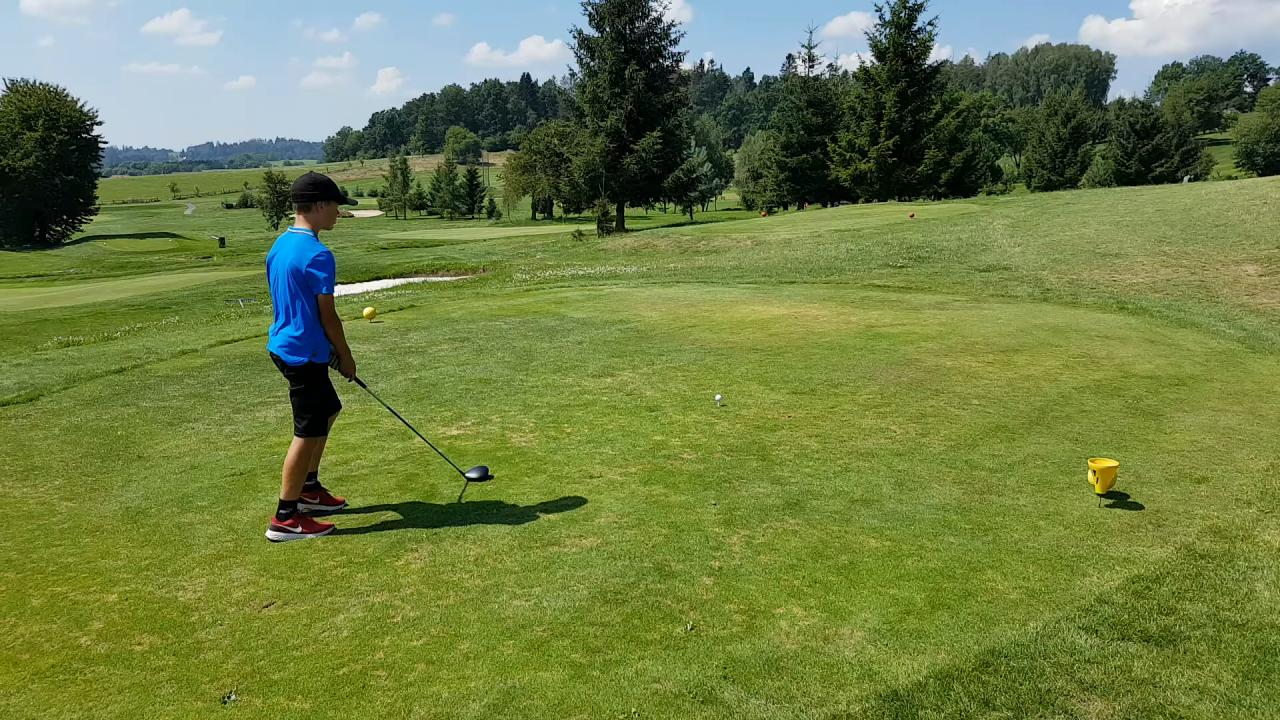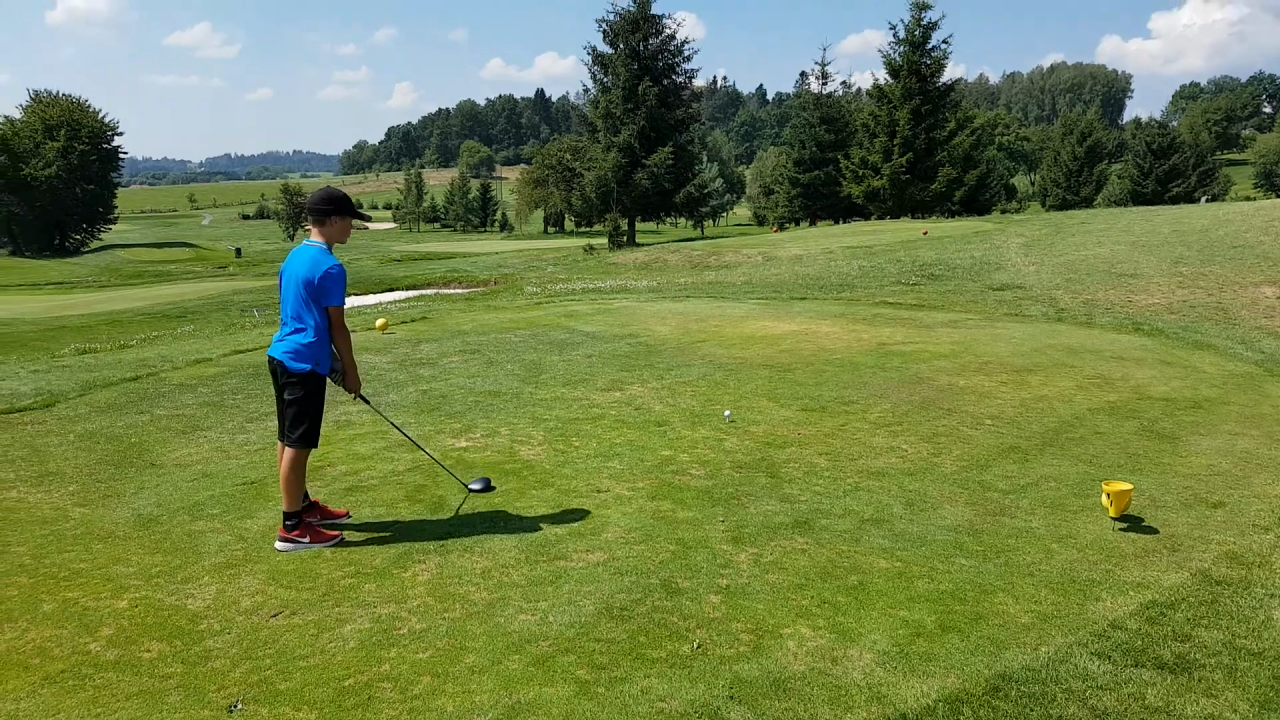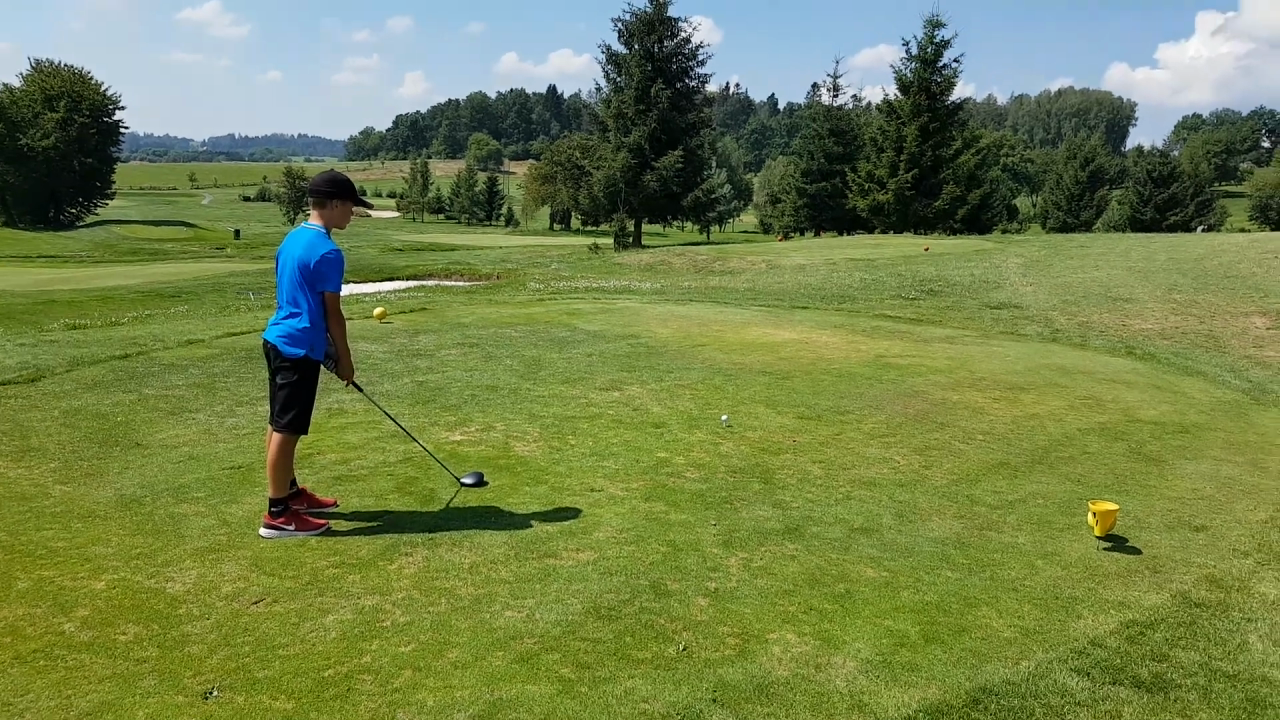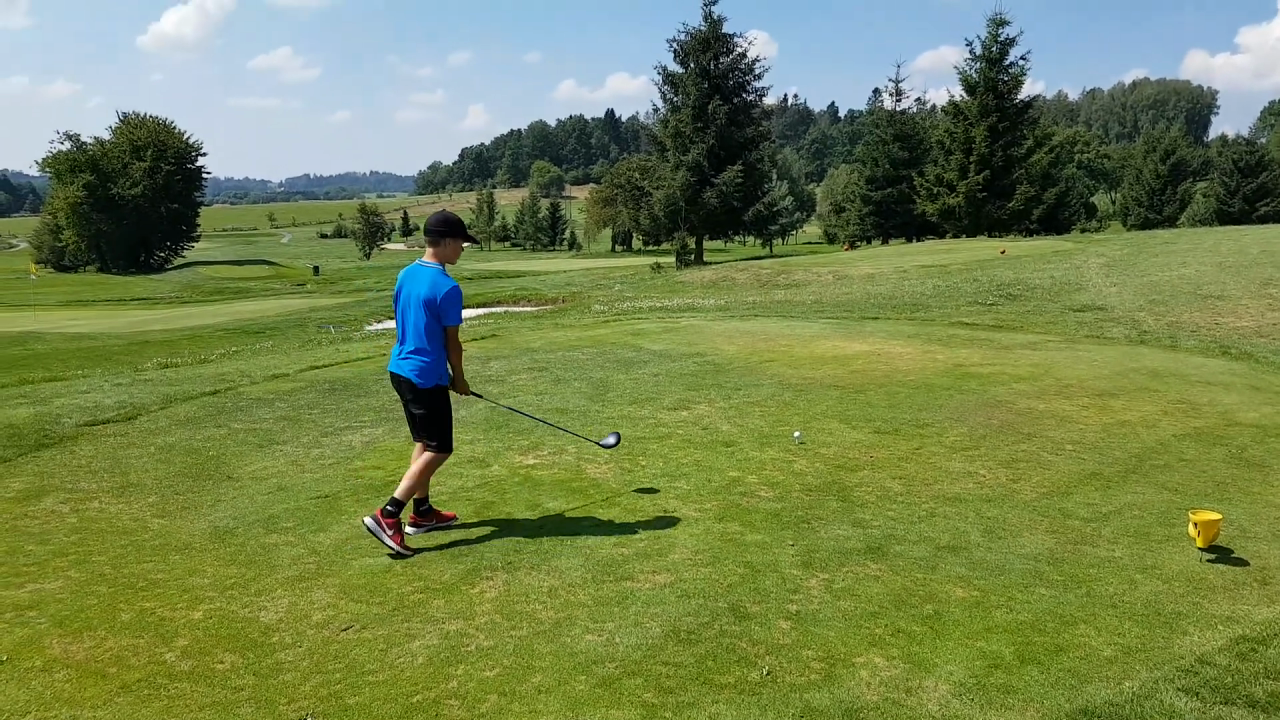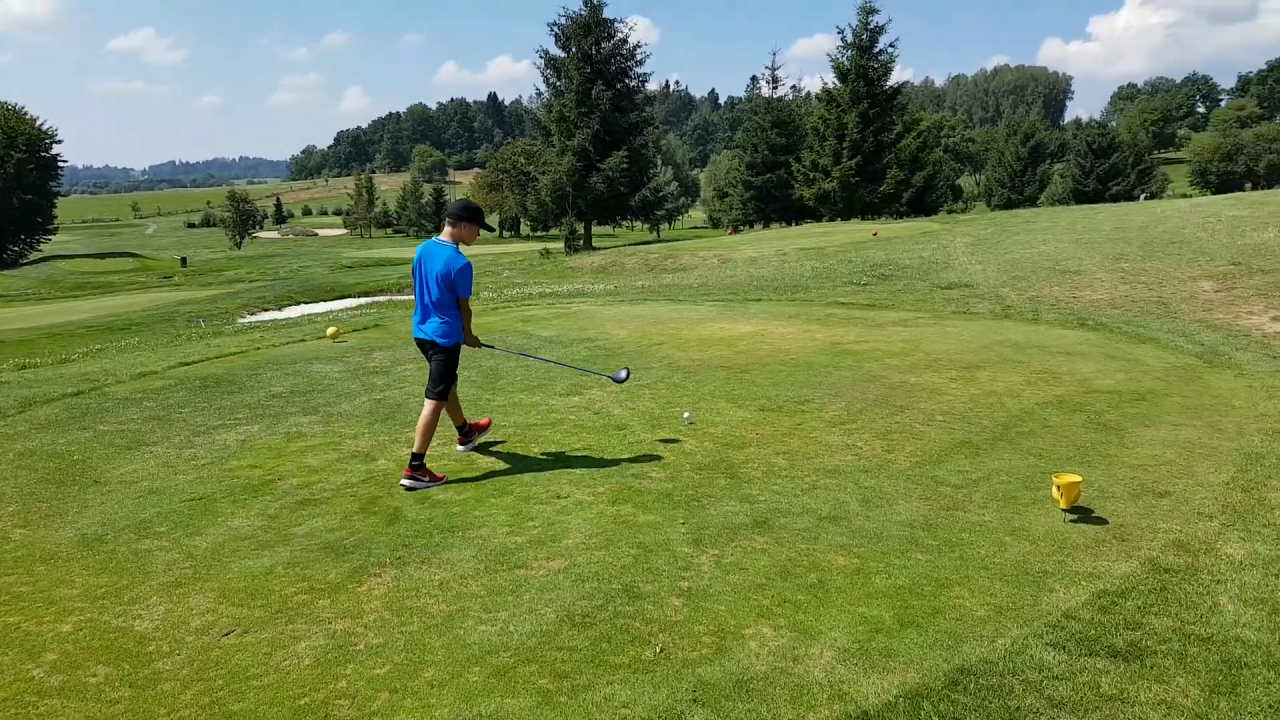
dt=1s
person 1, frame 1
left shoulder: (279, 245)
right shoulder: (317, 255)
right elbow: (327, 315)
right wrist: (345, 356)
left hip: (285, 344)
right hip: (305, 352)
left knee: (326, 412)
right knee: (308, 432)
left ankle: (308, 487)
right ankle: (285, 517)
person 1, frame 2
left shoulder: (294, 257)
right shoulder: (330, 267)
right elbow: (337, 326)
left wrist: (332, 360)
right wrist: (350, 370)
left hip: (282, 355)
right hip: (304, 363)
left knee: (289, 440)
right knee: (297, 444)
left ankle: (304, 505)
right ankle: (292, 528)
person 1, frame 3
left shoulder: (291, 239)
right shoulder: (327, 252)
right elbow: (332, 312)
left wrist: (325, 344)
right wrist: (344, 357)
left hip: (278, 339)
right hip: (299, 348)
left knee: (280, 426)
right knee: (286, 430)
left ankle: (291, 493)
right ankle: (277, 514)
person 1, frame 4
left shoulder: (405, 275)
right shoulder: (447, 288)
right elbow: (451, 341)
right wrist: (459, 378)
left hip: (400, 371)
right hip: (428, 377)
left knee: (424, 443)
right knee: (436, 451)
left ankle: (420, 512)
right ankle: (387, 515)
person 1, frame 5
left shoulder: (423, 249)
right shoulder: (460, 263)
right elbow: (463, 306)
right wrist: (469, 335)
left hip: (422, 331)
right hip: (445, 337)
left knee: (449, 386)
right knee: (436, 399)
left ankle: (465, 431)
right ankle: (415, 468)
